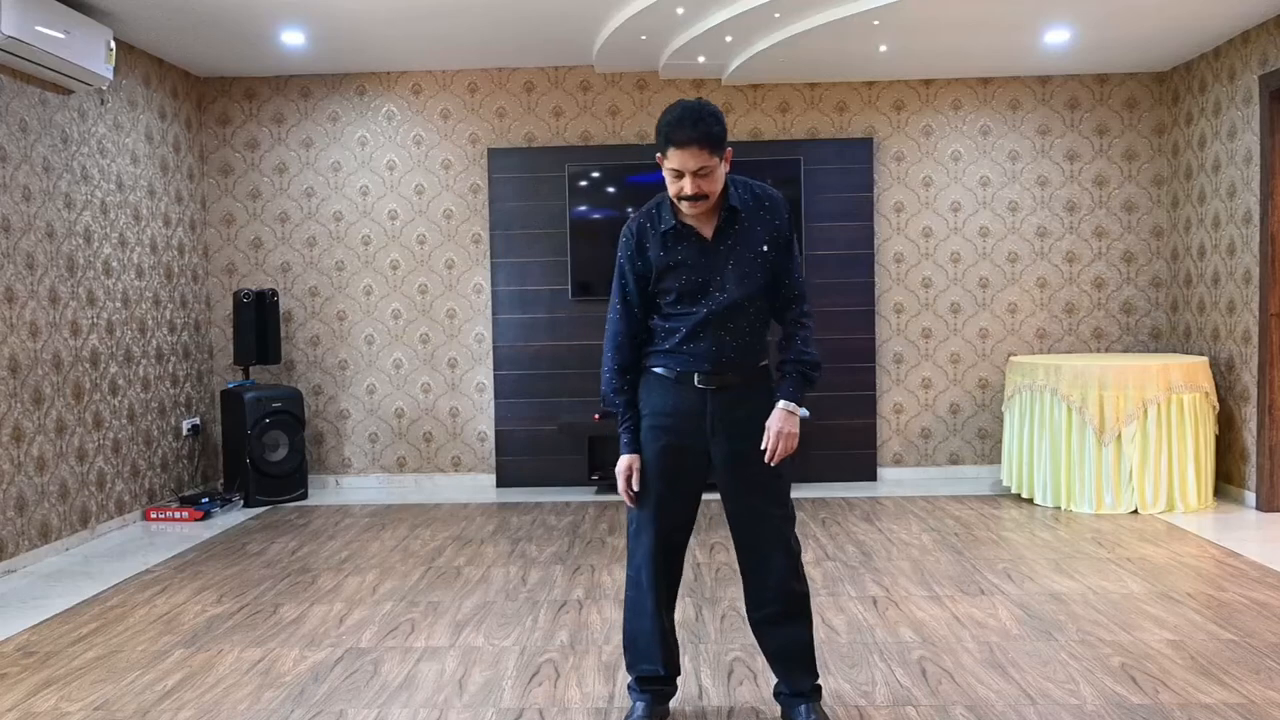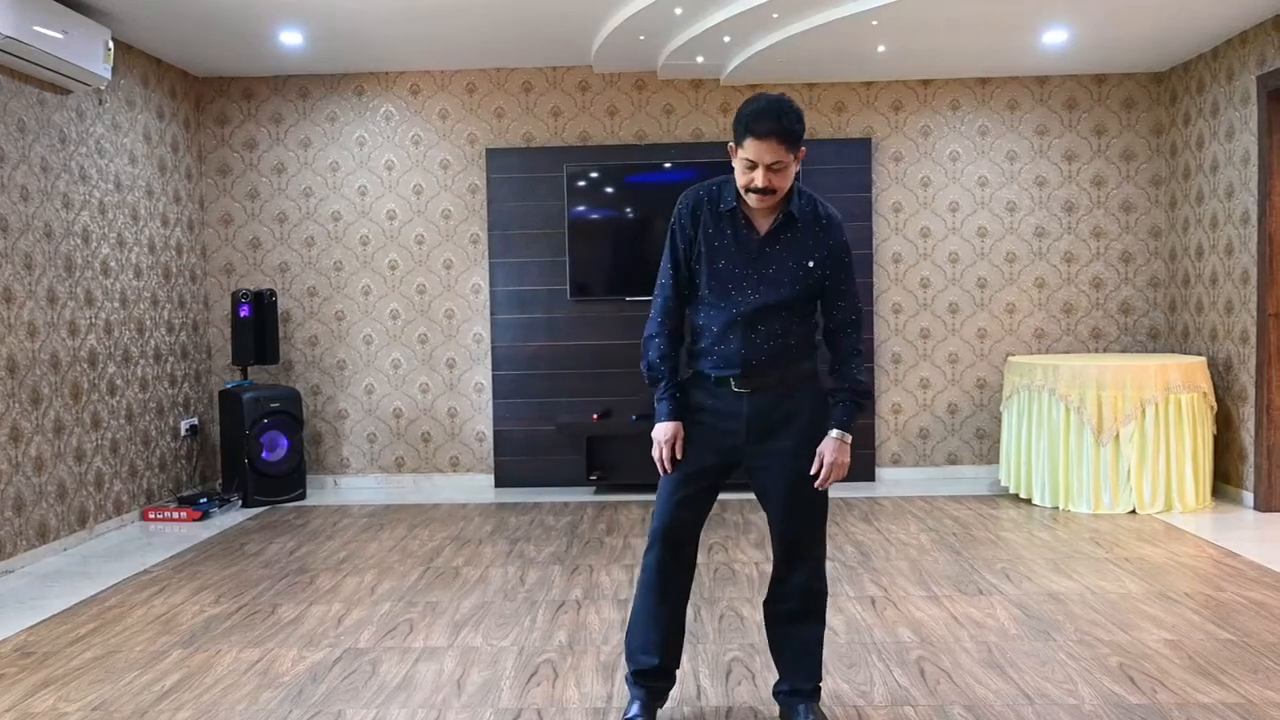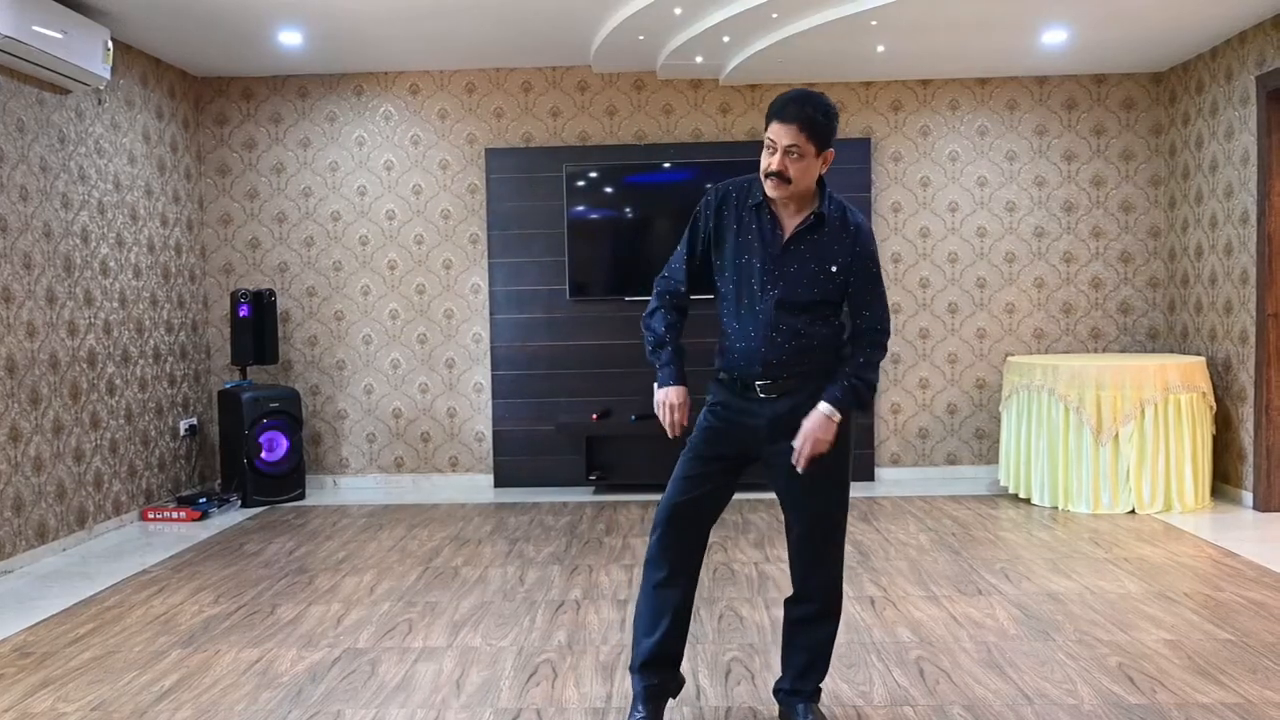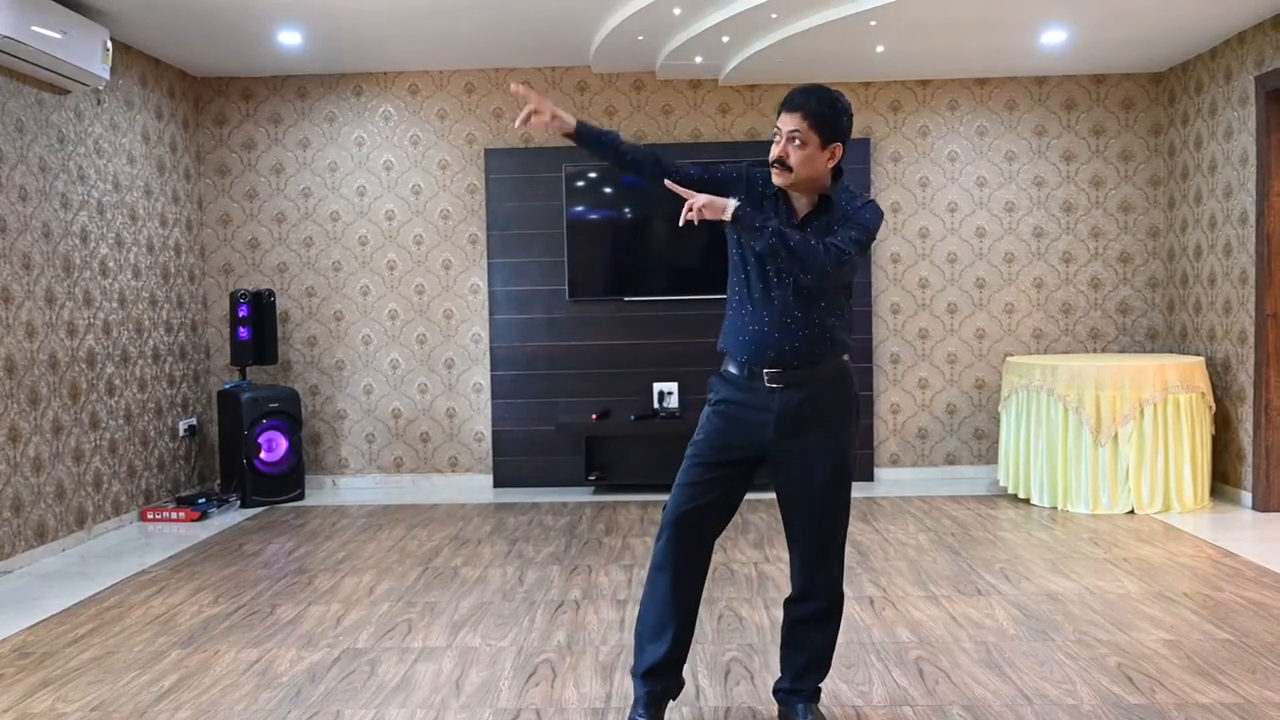
dt=0.4s
person 1, frame 1
left shoulder: (767, 211)
right shoulder: (642, 233)
left elbow: (793, 310)
right elbow: (623, 338)
left wrist: (789, 399)
right wrist: (628, 440)
left hip: (748, 394)
right hip: (667, 398)
left knee: (772, 547)
right knee: (653, 547)
person 1, frame 2
left shoulder: (822, 226)
right shoulder: (696, 210)
left elbow: (844, 330)
right elbow: (667, 311)
left wrist: (840, 426)
right wrist: (667, 407)
left hip: (790, 401)
right hip: (707, 398)
left knee: (800, 550)
right knee: (669, 537)
person 1, frame 3
left shoulder: (849, 231)
right shoulder: (724, 205)
left elbow: (870, 333)
right elbow: (670, 290)
left wrist: (834, 409)
right wrist: (670, 375)
left hip: (810, 403)
right hip: (731, 397)
left knee: (817, 554)
right knee: (674, 526)
person 1, frame 4
left shoulder: (858, 213)
right shoulder: (748, 184)
left elbow: (819, 261)
right elbow: (656, 168)
left wrist: (736, 215)
right wrist: (575, 128)
left hip: (816, 400)
right hip: (738, 393)
left knee: (818, 554)
right knee: (683, 529)
